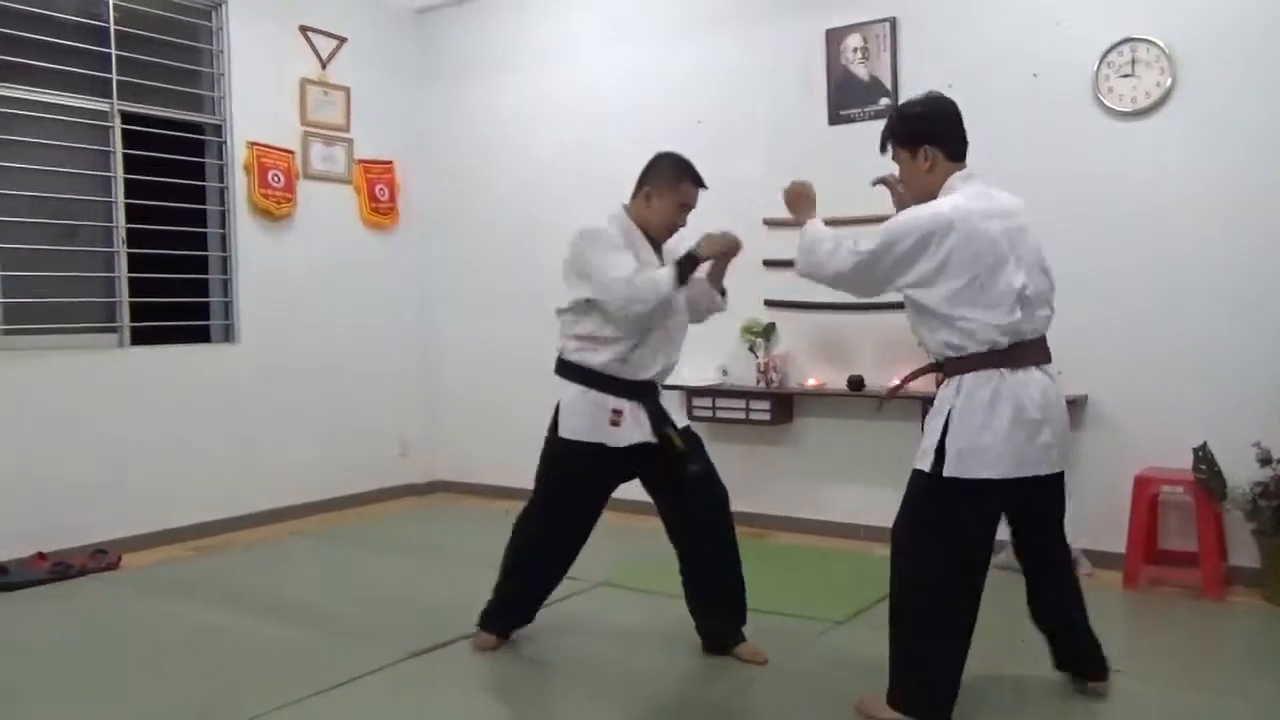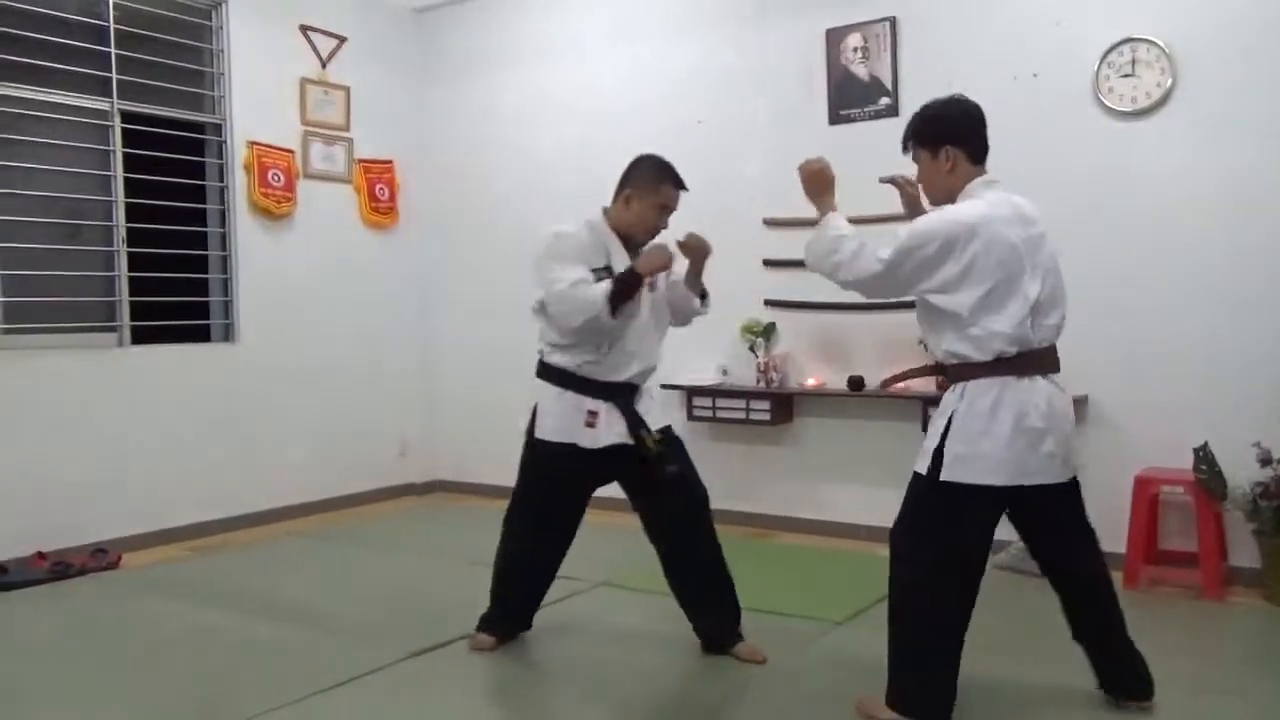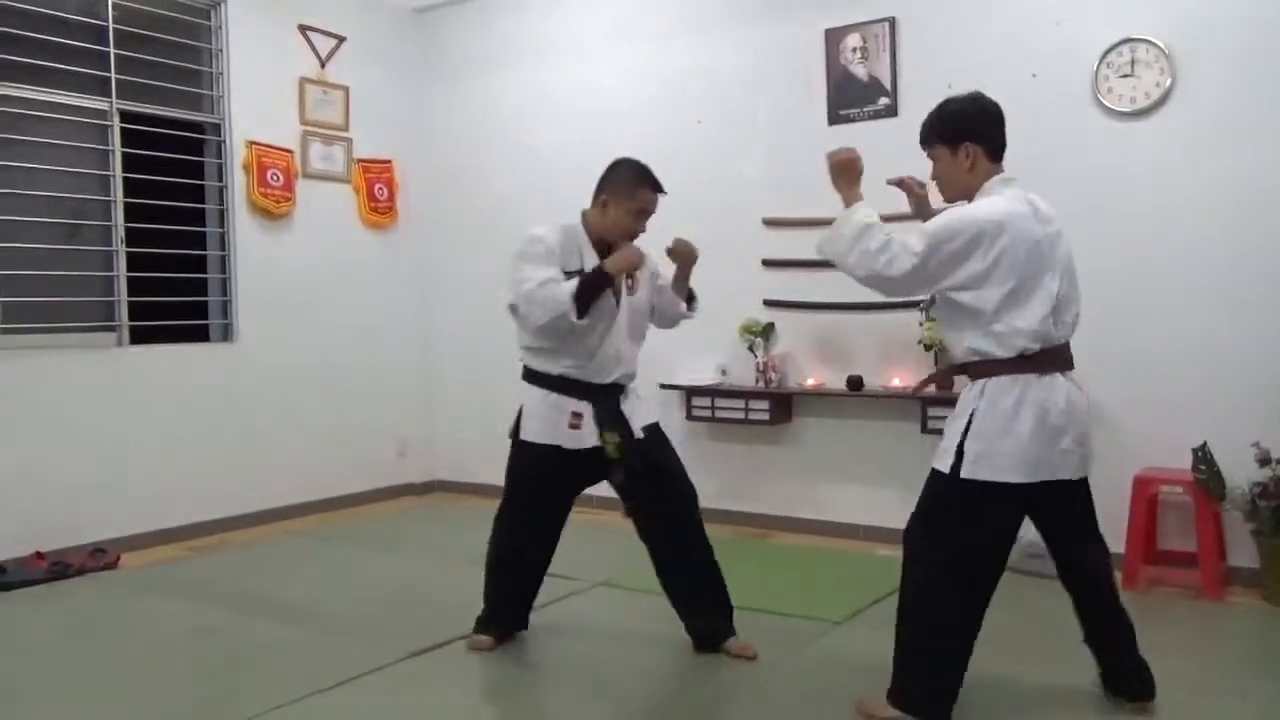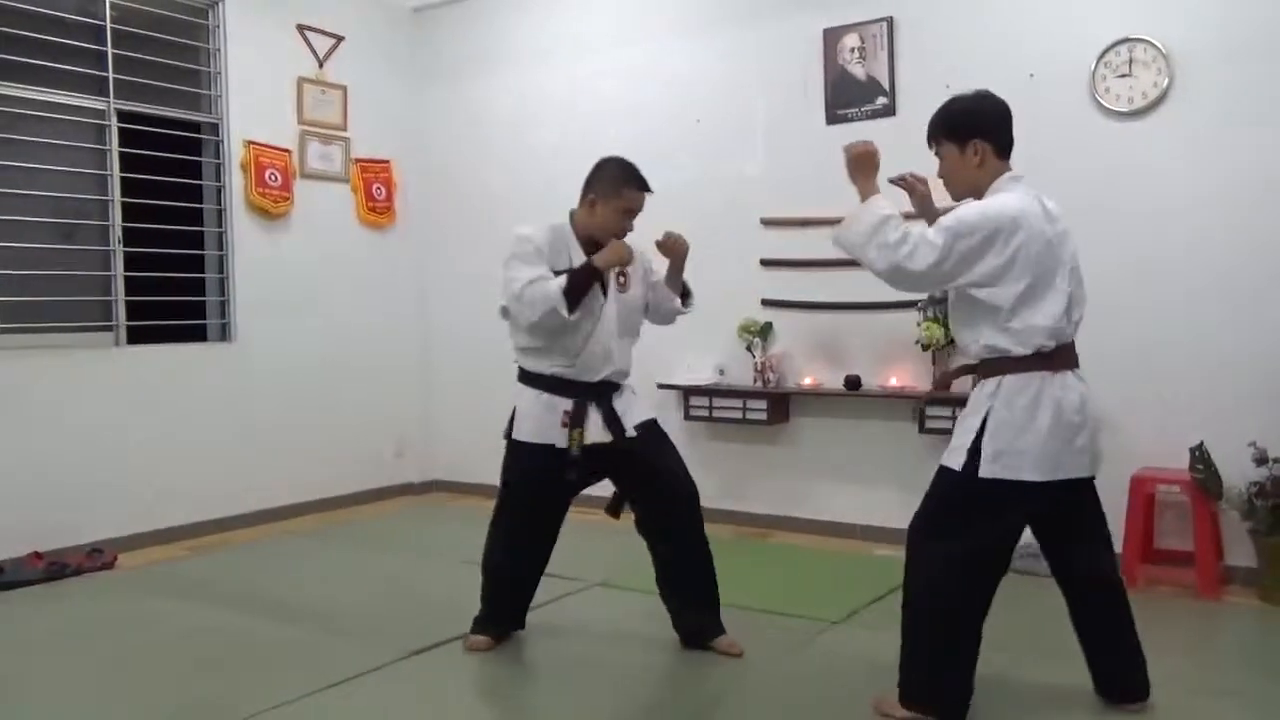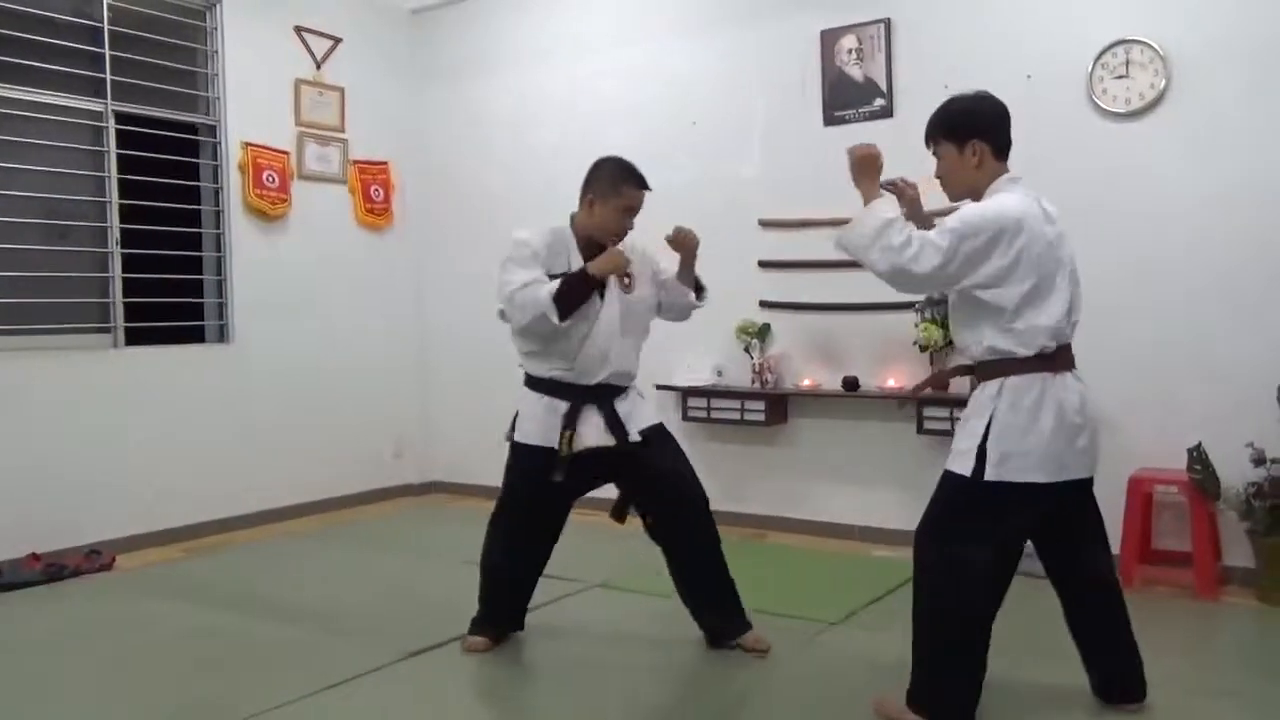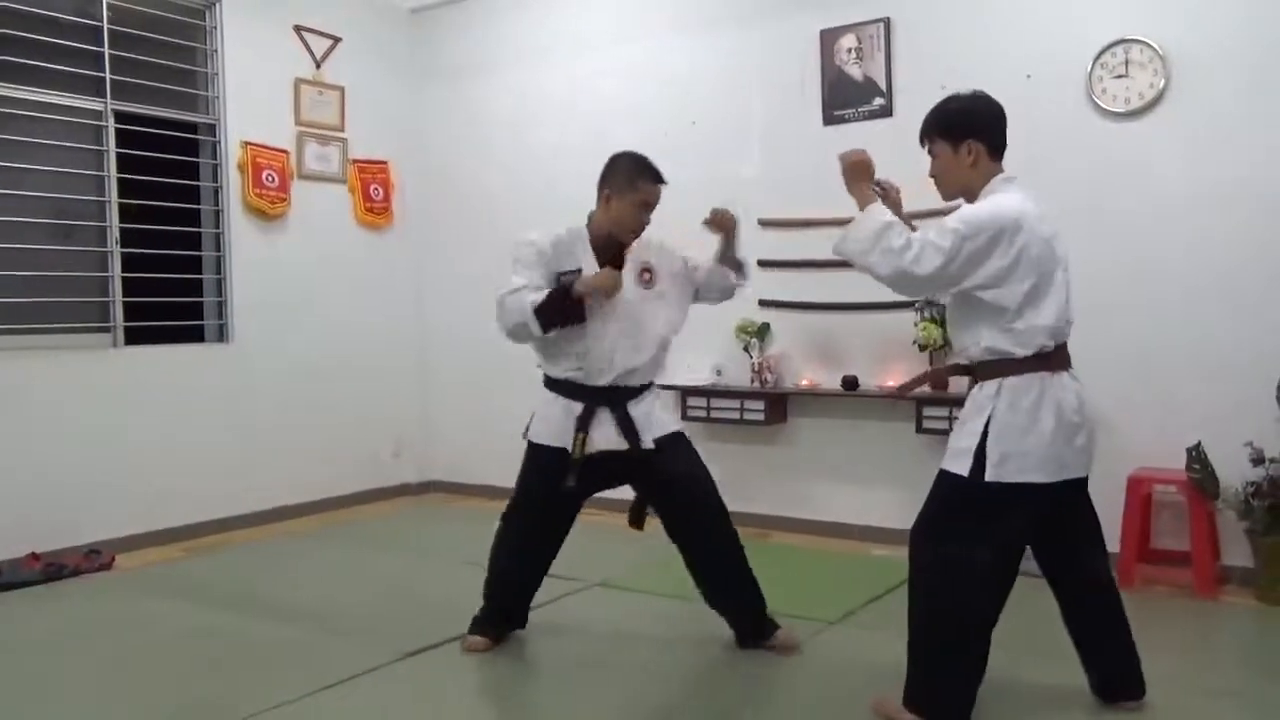
dt=0.1s
person 1, frame 1
left shoulder: (931, 222)
right shoulder: (1006, 208)
left elbow: (847, 268)
left wrist: (805, 218)
left hip: (980, 402)
right hip: (1034, 392)
left knee: (929, 553)
right knee: (1042, 542)
right ankle: (1084, 662)
person 1, frame 2
left shoulder: (952, 227)
right shoulder: (1021, 214)
left elbow: (869, 272)
left wrist: (825, 208)
right wrist: (921, 217)
left hip: (987, 410)
right hip: (1042, 402)
left knee: (925, 550)
right knee: (1069, 550)
person 1, frame 3
left shoulder: (978, 222)
right shoulder: (1034, 212)
left elbow: (889, 268)
left wrist: (851, 196)
right wrist: (928, 218)
left hip: (1005, 408)
right hip: (1054, 400)
left knee: (940, 550)
right knee: (1078, 549)
person 1, frame 4
left shoulder: (990, 218)
right shoulder: (1039, 211)
left elbow: (907, 264)
right elbow: (959, 261)
left wrist: (868, 189)
right wrist: (932, 216)
left hip: (1015, 406)
right hip: (1061, 399)
left knee: (945, 546)
right knee: (1082, 550)
person 1, frame 5
left shoulder: (992, 219)
right shoulder: (1029, 210)
left elbow: (910, 267)
right elbow: (946, 265)
left wrist: (871, 193)
right wrist: (917, 219)
left hip: (1016, 409)
right hip: (1056, 402)
left knee: (952, 552)
right knee: (1077, 553)
person 1, frame 6
left shoulder: (990, 219)
right shoulder: (1018, 211)
left elbow: (909, 269)
right elbow: (941, 266)
left wrist: (864, 199)
right wrist: (898, 218)
left hip: (1013, 409)
right hip: (1051, 403)
left knee: (949, 551)
right knee: (1073, 552)
person 2, frame 1
left shoulder: (660, 253)
right shoulder: (598, 239)
left elbow: (695, 309)
right elbow: (637, 297)
left wrist: (716, 268)
right wrist: (697, 260)
left hip: (650, 406)
right hip: (590, 406)
left knee: (704, 509)
right knee: (554, 519)
left ankle: (723, 630)
right ankle: (503, 616)
person 2, frame 2
left shoulder: (644, 256)
right shoulder: (568, 242)
left elbow: (681, 311)
right elbow: (573, 312)
left wrist: (694, 270)
right wrist: (635, 275)
left hip: (631, 407)
right hip: (570, 409)
left knee: (686, 510)
right knee: (537, 520)
left ankle: (720, 630)
right ankle: (503, 619)
person 2, frame 3
left shoulder: (630, 258)
right shoulder: (544, 245)
left elbow: (669, 313)
right elbow: (542, 312)
left wrist: (684, 272)
right wrist: (605, 273)
left hip: (619, 408)
right hip: (555, 410)
left knee: (674, 507)
right knee: (524, 520)
left ankle: (711, 626)
right ankle: (500, 617)
person 2, frame 4
left shoulder: (625, 257)
right shoulder: (533, 245)
left elbow: (664, 309)
right elbow: (533, 310)
left wrist: (676, 266)
right wrist: (593, 268)
left hip: (615, 406)
right hip: (549, 410)
left knee: (674, 503)
right knee: (521, 522)
left ankle: (700, 624)
right ankle: (496, 618)
person 2, frame 5
left shoulder: (632, 258)
right shoulder: (533, 249)
left elbow: (678, 304)
right elbow: (524, 316)
left wrist: (688, 260)
right wrist: (590, 276)
left hip: (620, 412)
right hip: (551, 414)
left knee: (684, 508)
right knee: (520, 523)
left ankle: (726, 623)
right ankle: (495, 619)
person 2, frame 6
left shoulder: (658, 256)
right shoulder: (546, 250)
left elbow: (718, 286)
right elbow: (513, 318)
left wrist: (728, 243)
right wrist: (579, 292)
left hip: (639, 415)
right hip: (568, 416)
left knee: (701, 512)
right knee: (530, 523)
left ankle: (753, 624)
right ankle: (497, 619)
